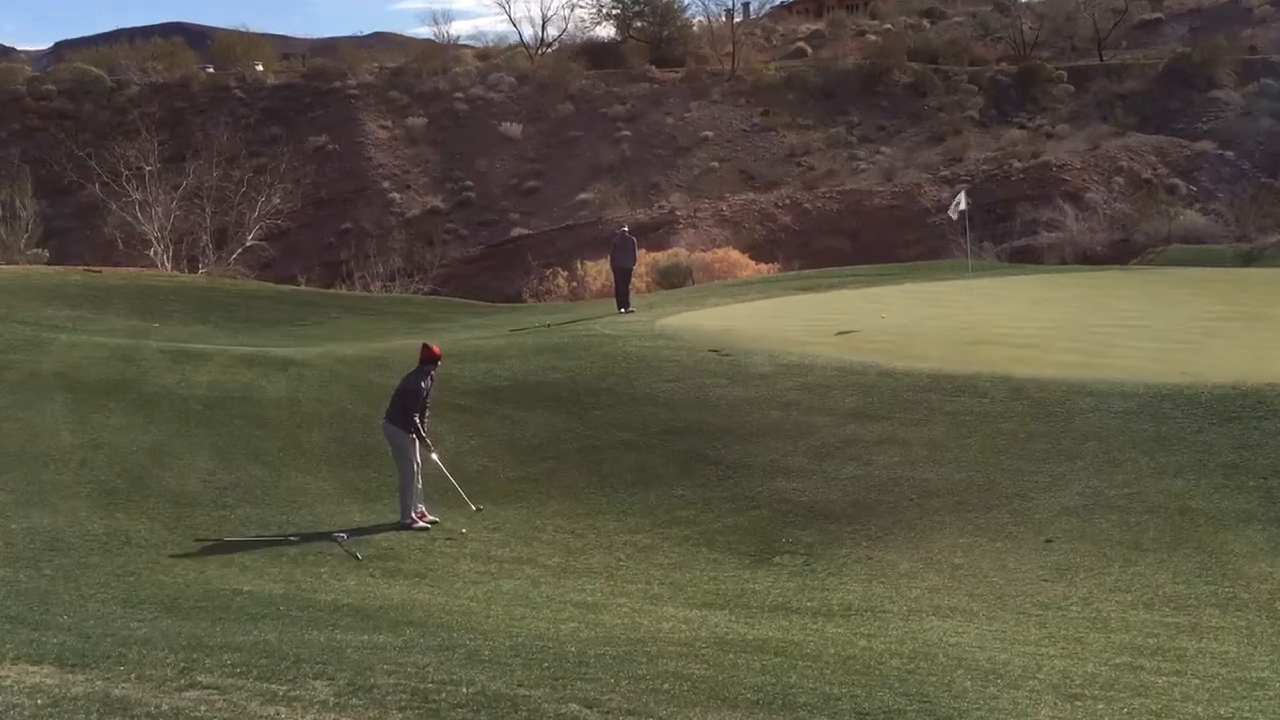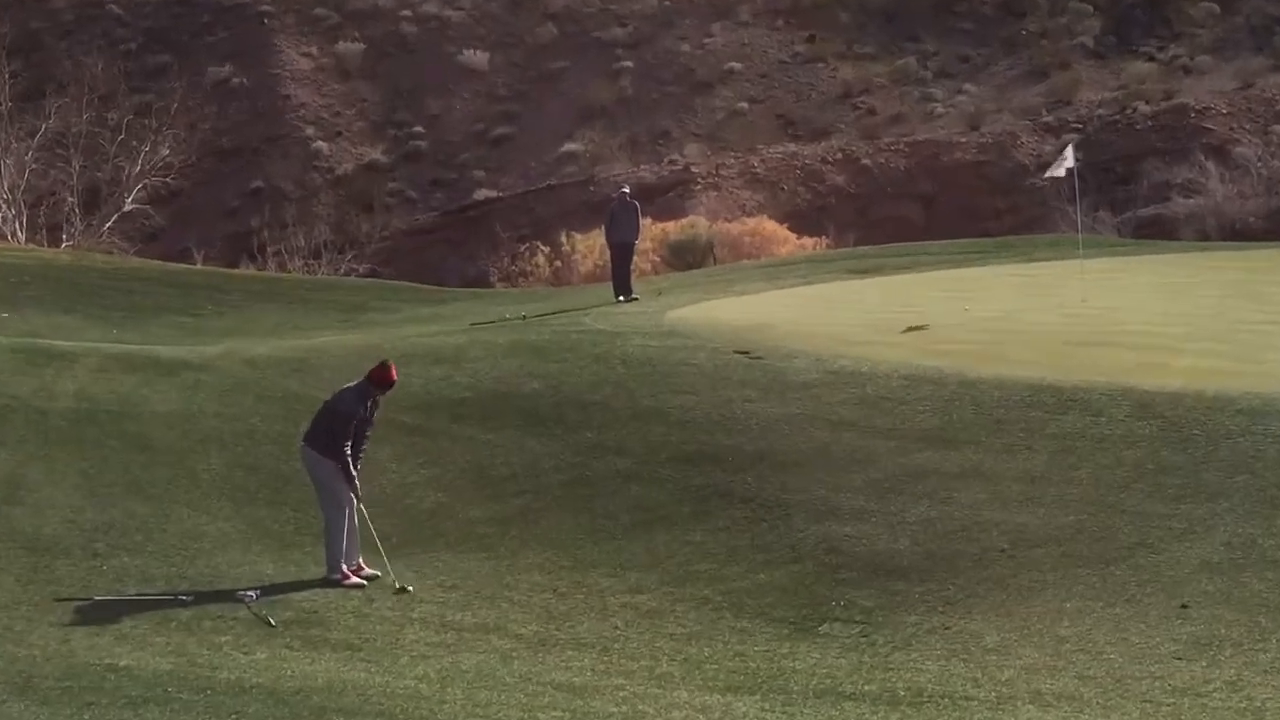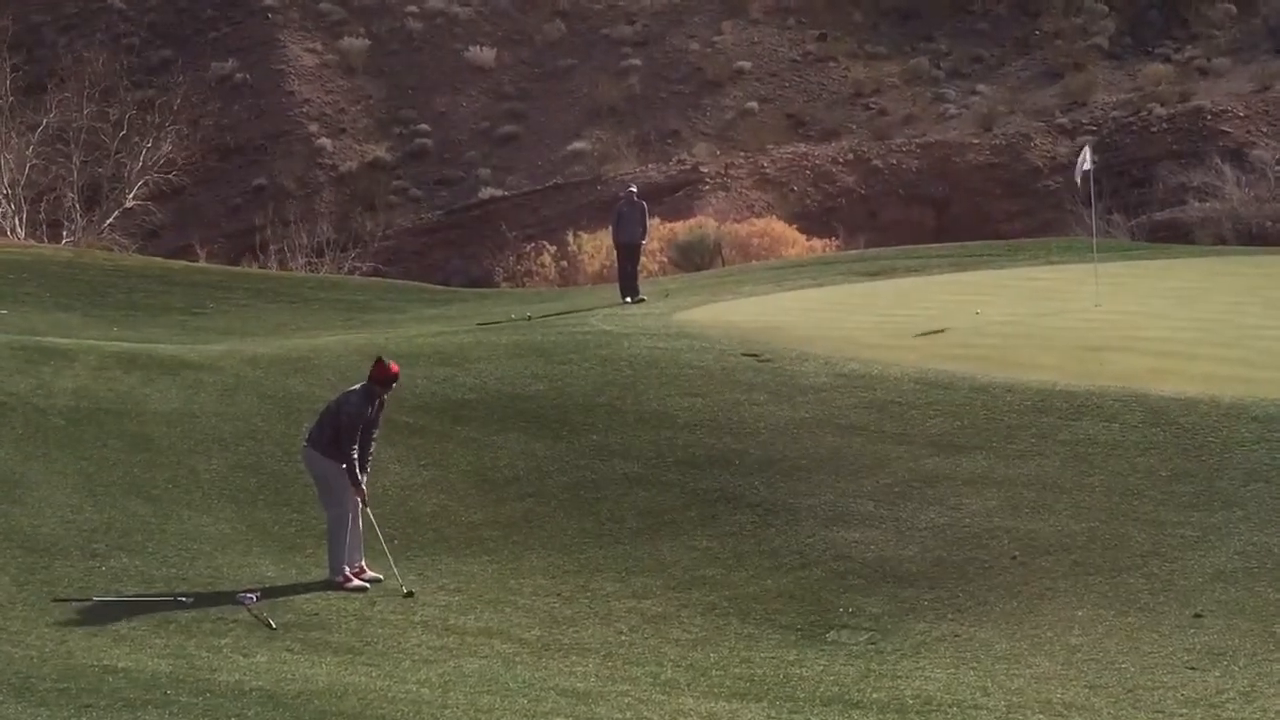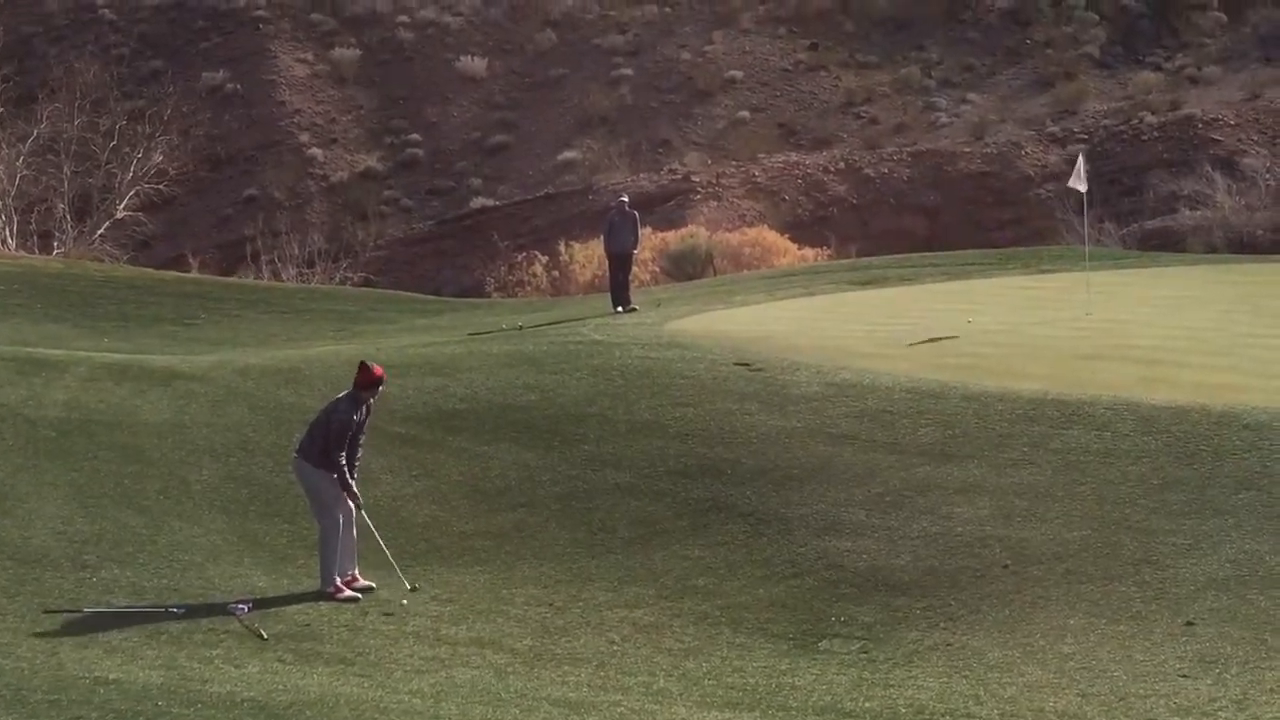
dt=1s
person 1, frame 1
left shoulder: (429, 377)
right shoulder: (416, 383)
left elbow: (424, 407)
right elbow: (412, 415)
left wrist: (423, 431)
right wrist: (422, 437)
left hip: (408, 427)
right hip: (397, 427)
left knee: (416, 467)
right knee: (408, 471)
left ankle: (418, 510)
right ankle: (407, 517)
person 1, frame 2
left shoulder: (371, 400)
right shoulder: (349, 402)
left elbow: (362, 436)
right elbow: (342, 444)
left wrist: (355, 468)
right wrist: (351, 477)
left hip: (334, 454)
right hip: (318, 453)
left knee: (349, 505)
right knee: (337, 508)
left ankle: (352, 562)
right ankle: (336, 570)
person 1, frame 3
left shoulder: (378, 400)
right shoulder: (355, 403)
left elbow: (369, 438)
right elbow: (349, 446)
left wrist: (363, 474)
right wrist: (356, 482)
left hip: (337, 454)
right hip: (320, 454)
left knee: (353, 507)
right knee: (340, 510)
left ankle: (355, 565)
right ankle: (339, 573)
person 1, frame 4
left shoulder: (364, 406)
right shoulder: (345, 411)
left elbow: (355, 444)
right elbow: (337, 454)
left wrist: (352, 479)
right wrist: (348, 486)
left hip: (328, 465)
right hip: (312, 465)
left knee: (347, 513)
right knee: (332, 521)
left ankle: (348, 574)
right ankle: (330, 584)
